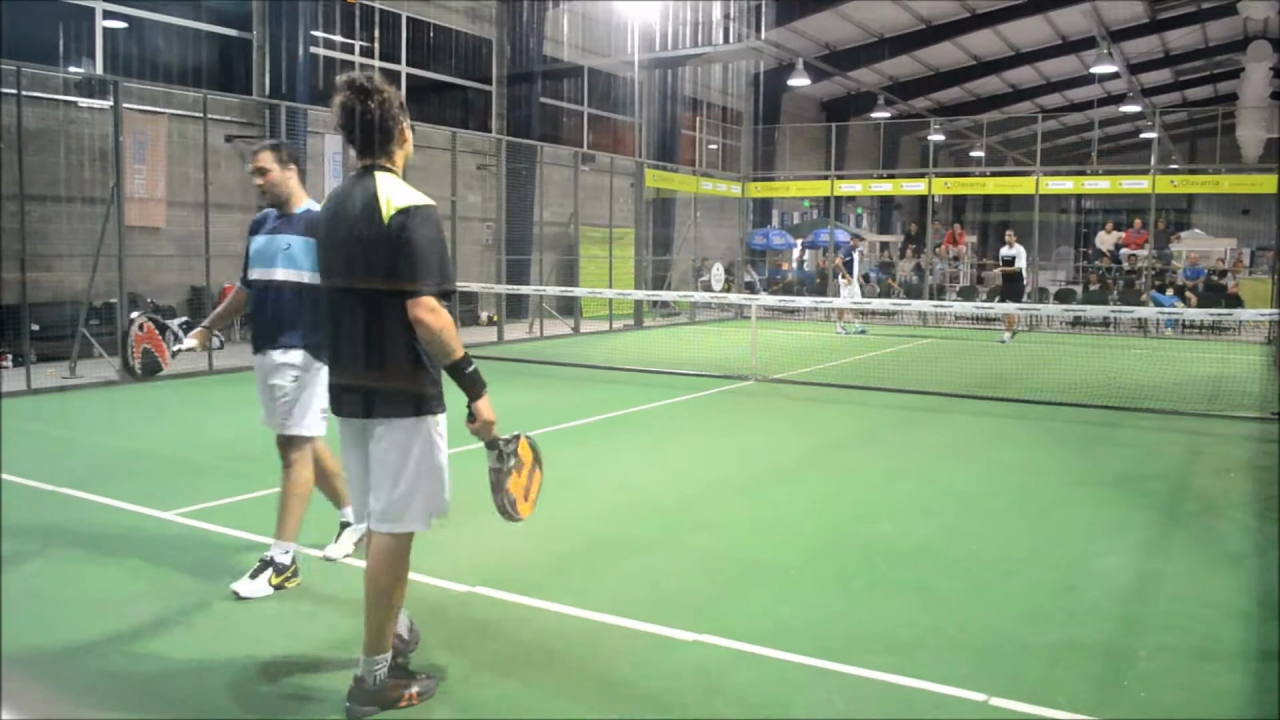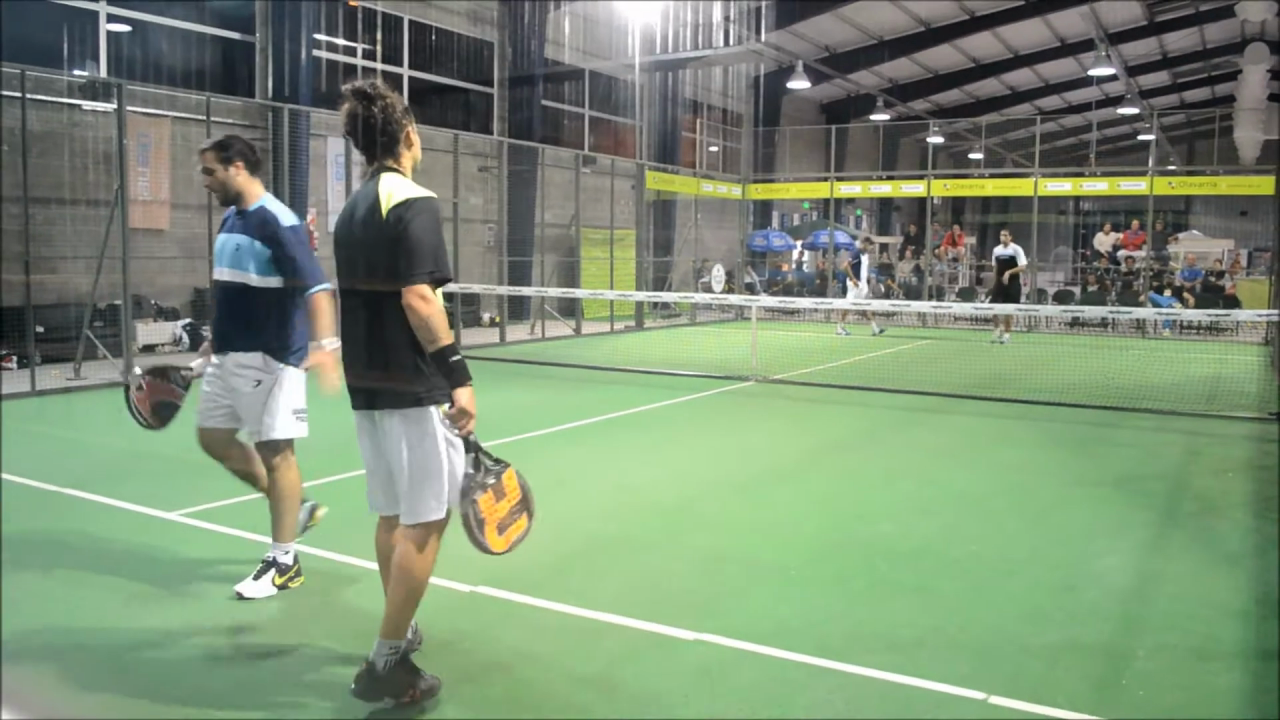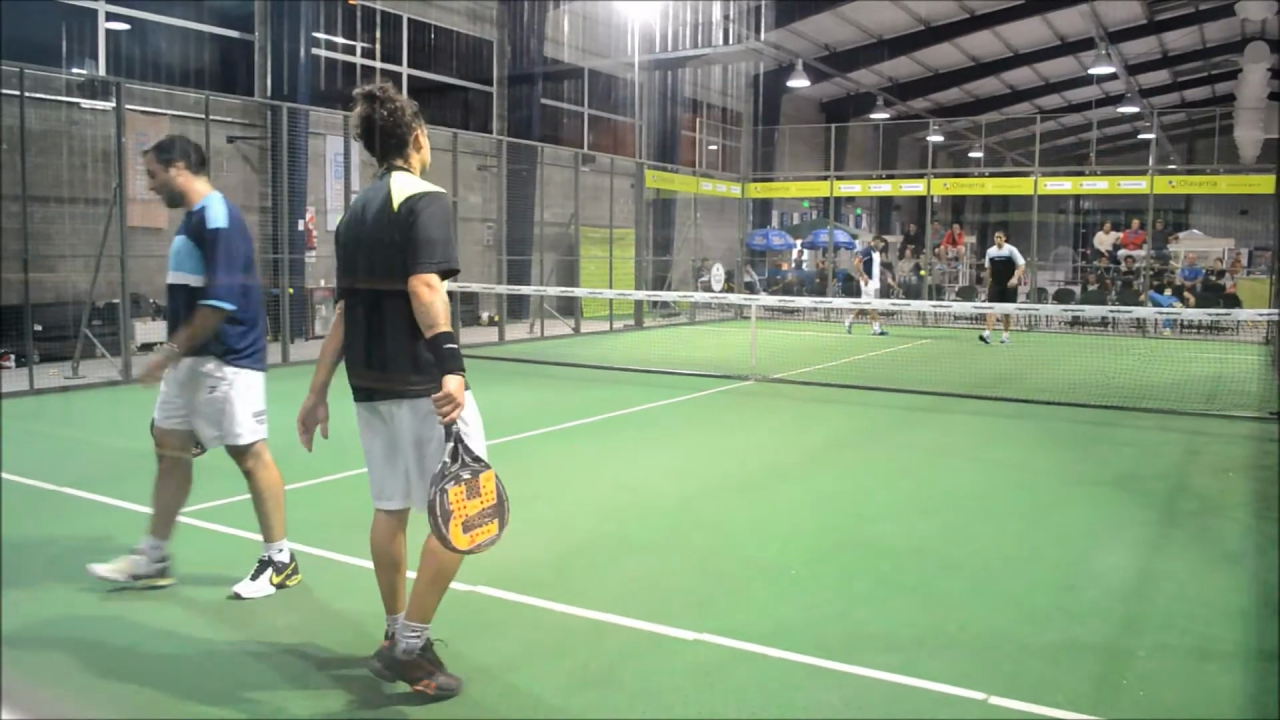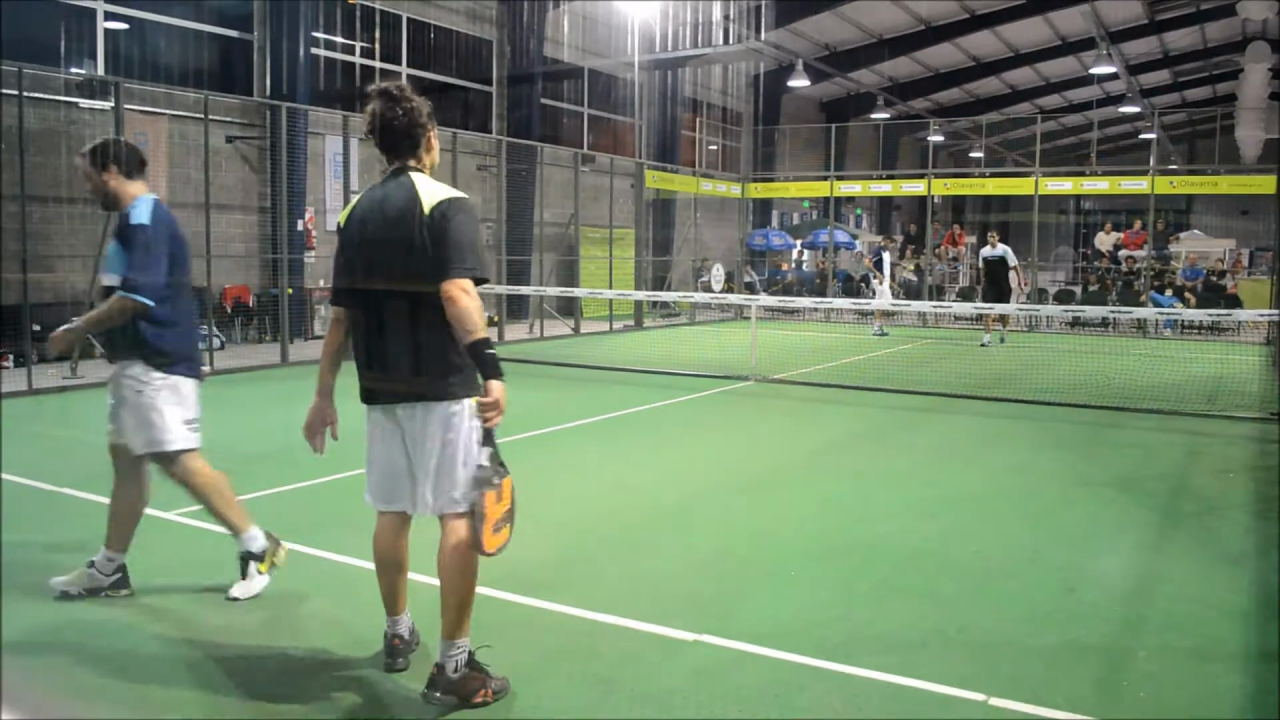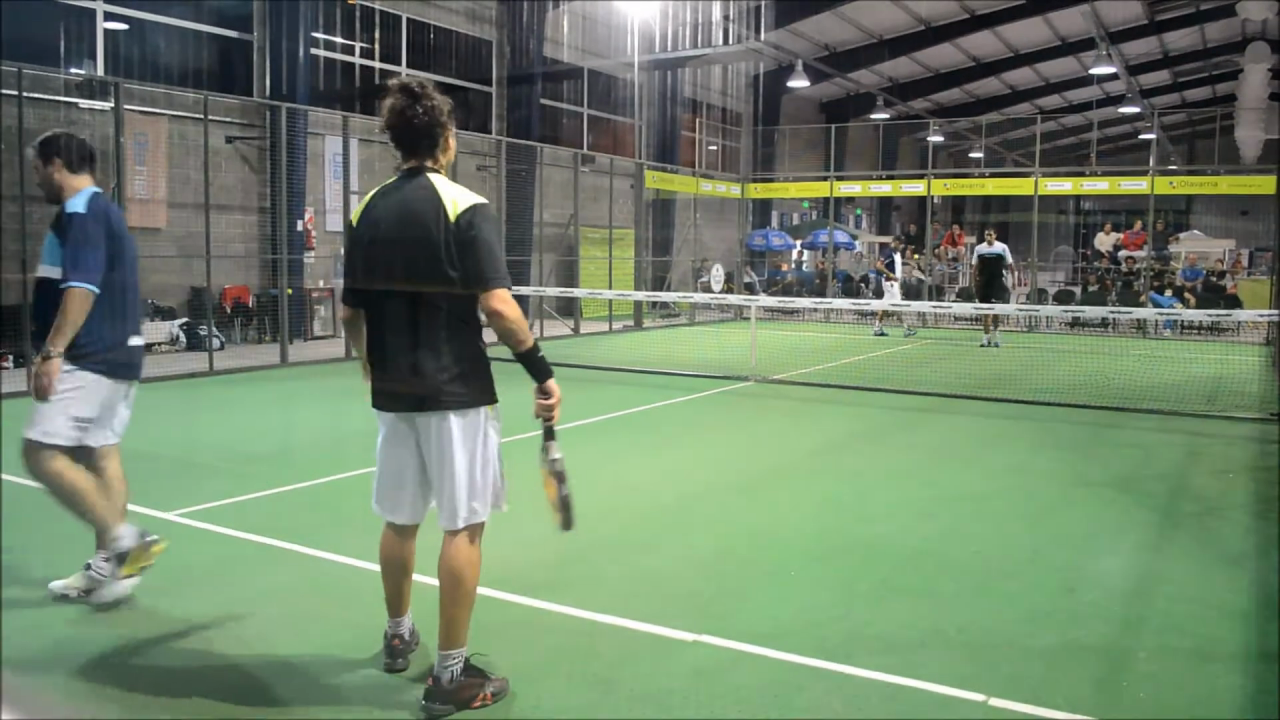
dt=0.2s
person 1, frame 1
left shoulder: (333, 207)
right shoulder: (410, 207)
right elbow: (423, 311)
right wrist: (475, 387)
left hip: (348, 391)
right hip: (401, 395)
left knee: (376, 522)
right knee: (393, 529)
left ankle: (390, 631)
person 1, frame 2
left shoulder: (351, 210)
right shoulder: (412, 201)
right elbow: (418, 299)
right wrist: (459, 377)
left hip: (368, 388)
right hip: (412, 389)
left knee: (394, 515)
right knee: (426, 520)
left ankle: (399, 631)
right ankle: (384, 663)
person 1, frame 3
left shoulder: (354, 211)
right shoulder: (424, 197)
left elbow: (346, 309)
right elbow: (425, 285)
left wrist: (316, 393)
right wrist: (451, 363)
left hip: (372, 384)
right hip: (422, 381)
left knee: (392, 506)
left ankle: (397, 631)
right ankle: (410, 644)
person 1, frame 4
left shoulder: (356, 211)
right shoulder: (447, 203)
left elbow: (342, 313)
right elbow: (457, 292)
left wrist: (323, 396)
right wrist: (490, 369)
left hip: (382, 387)
right hip: (443, 385)
left knee: (393, 509)
right knee: (462, 514)
left ankle: (398, 633)
right ankle: (453, 666)
person 1, frame 5
left shoulder: (365, 211)
right shoulder: (467, 209)
left elbow: (351, 312)
right elbow: (496, 304)
left wrist: (372, 364)
right wrist: (542, 373)
left hip: (394, 393)
right hip: (457, 392)
left knee: (399, 519)
right knee: (464, 526)
left ankle: (397, 636)
person 2, frame 1
right shoulder: (260, 225)
right elbow: (247, 287)
right wrist: (209, 327)
left hip: (308, 355)
right hip: (267, 354)
left knee: (295, 447)
right knee: (304, 444)
left ankle: (282, 561)
right ankle: (351, 517)
person 2, frame 2
left shoulder: (279, 222)
right shoulder: (231, 221)
left elbow: (314, 285)
left wrist: (324, 343)
right wrist: (214, 341)
left hip: (270, 358)
right hip: (230, 356)
left knee: (274, 452)
right knee: (213, 438)
left ankle: (283, 560)
right ankle: (297, 508)
person 2, frame 3
left shoulder: (218, 220)
right shoulder: (195, 217)
left elbow: (220, 301)
left wrist: (170, 352)
left hip: (228, 359)
right hip: (192, 358)
left knee: (249, 453)
right knee: (169, 445)
left ankle: (279, 560)
right ankle: (153, 556)
person 2, frame 4
left shoulder: (142, 220)
right shoulder: (141, 218)
left elbow: (137, 295)
left wrist: (76, 330)
left hip: (159, 365)
right hip: (140, 363)
left knee: (178, 461)
right knee: (125, 458)
left ankle: (258, 547)
right ankle: (110, 568)
person 2, frame 5
left shoulder: (79, 211)
right shoulder: (103, 210)
left elbow: (82, 287)
left wrist: (52, 351)
left hip: (87, 358)
right hip: (116, 355)
left knee: (42, 455)
right knee: (99, 456)
left ankle: (127, 542)
right ankle: (106, 566)
